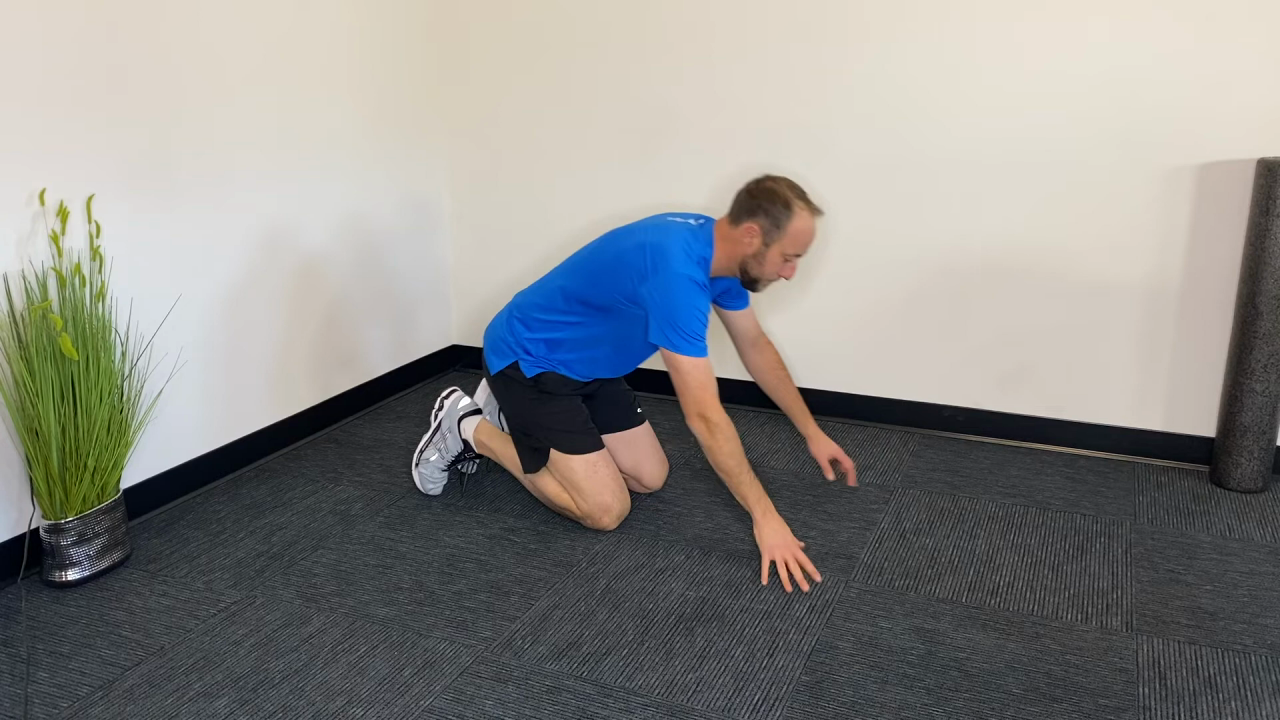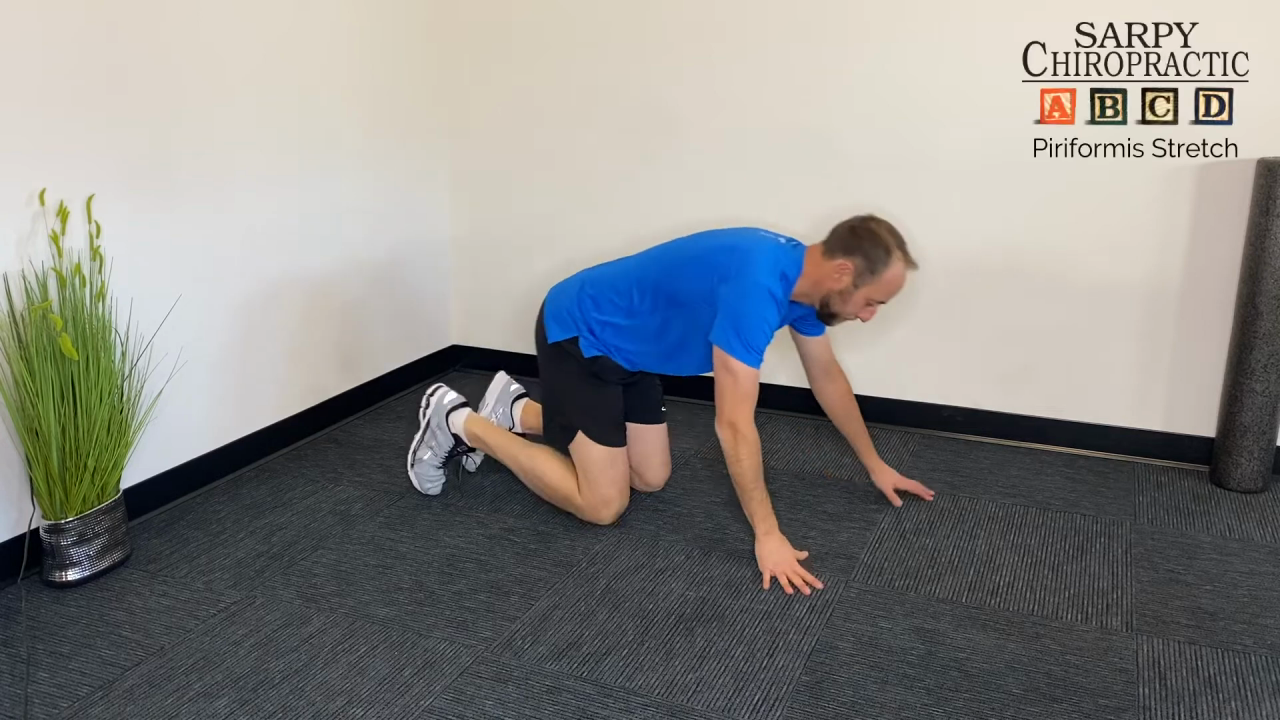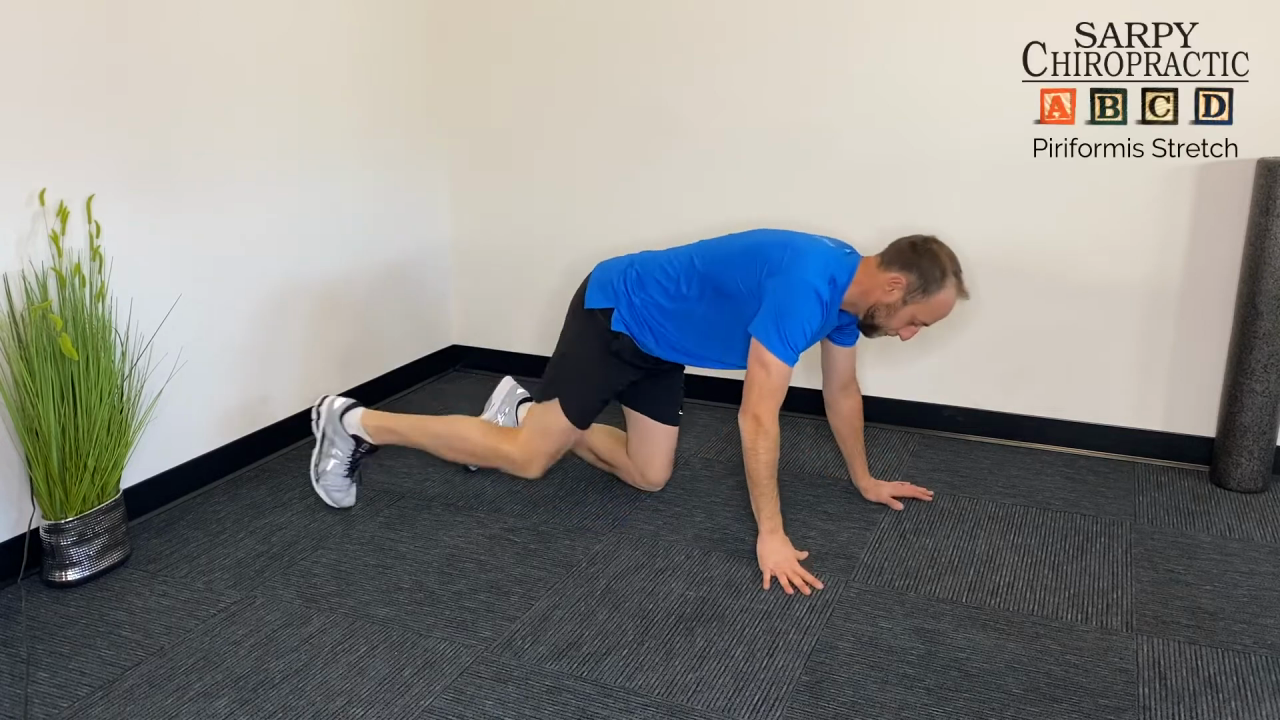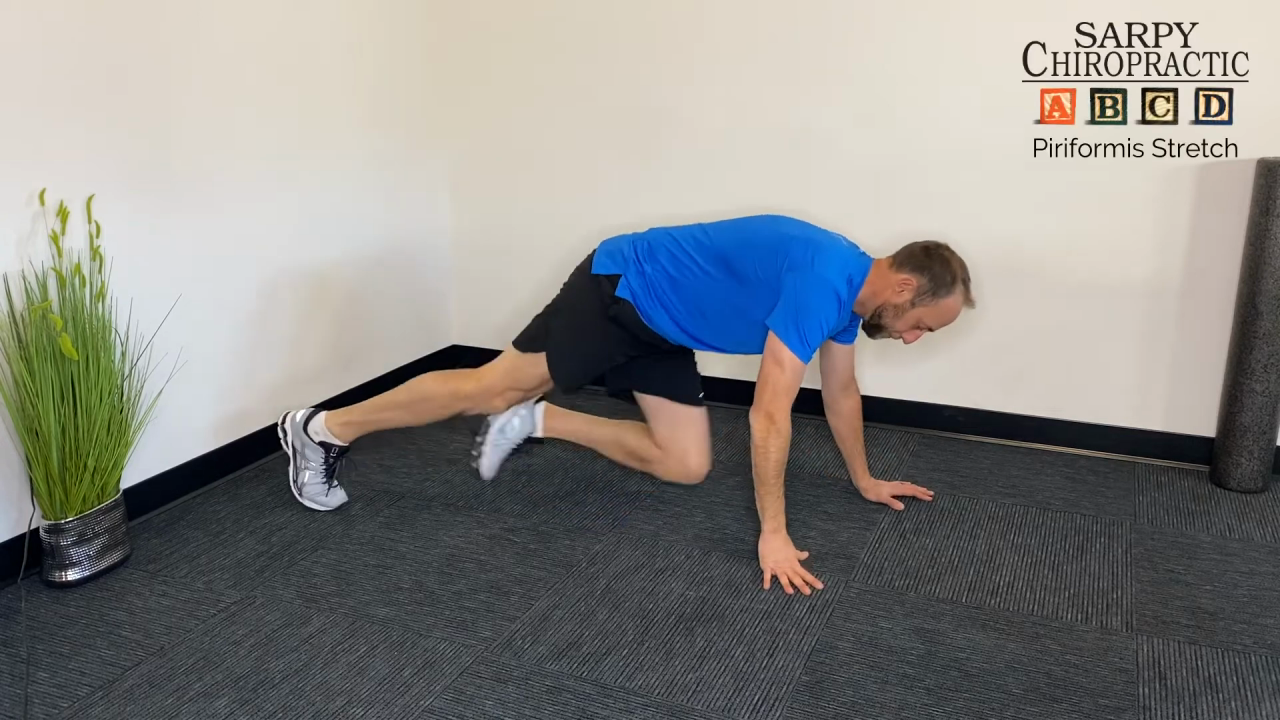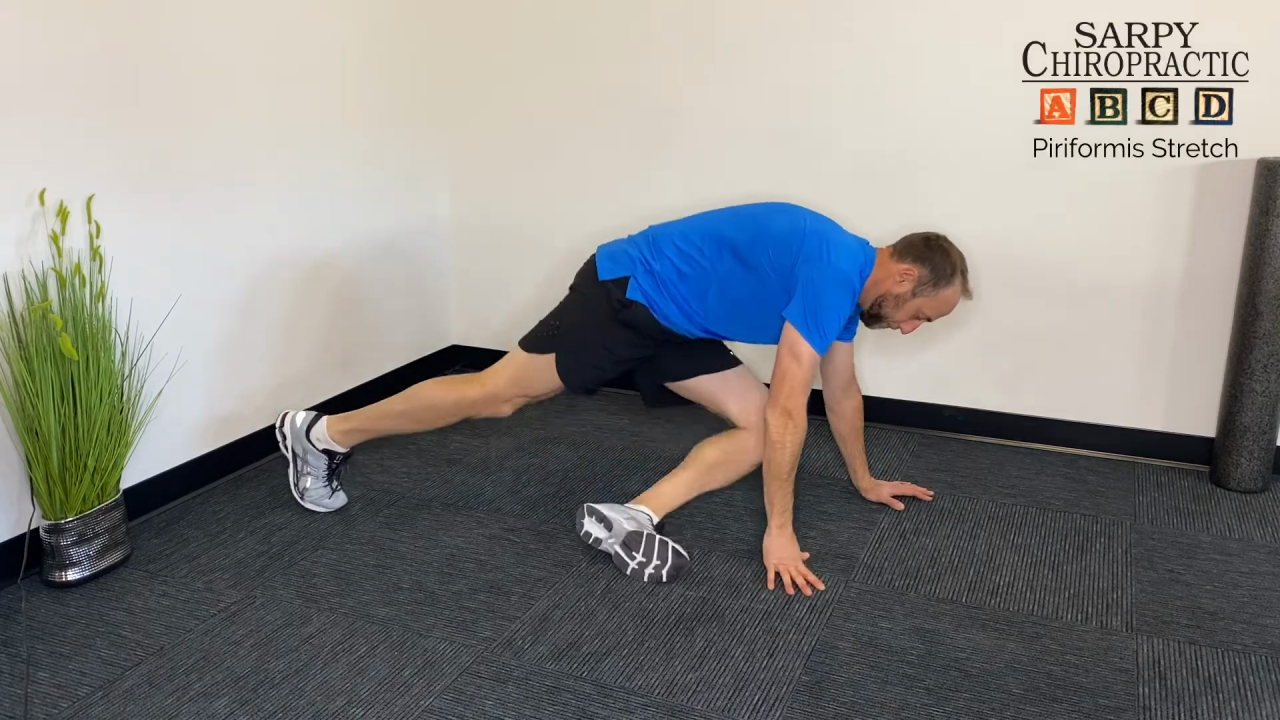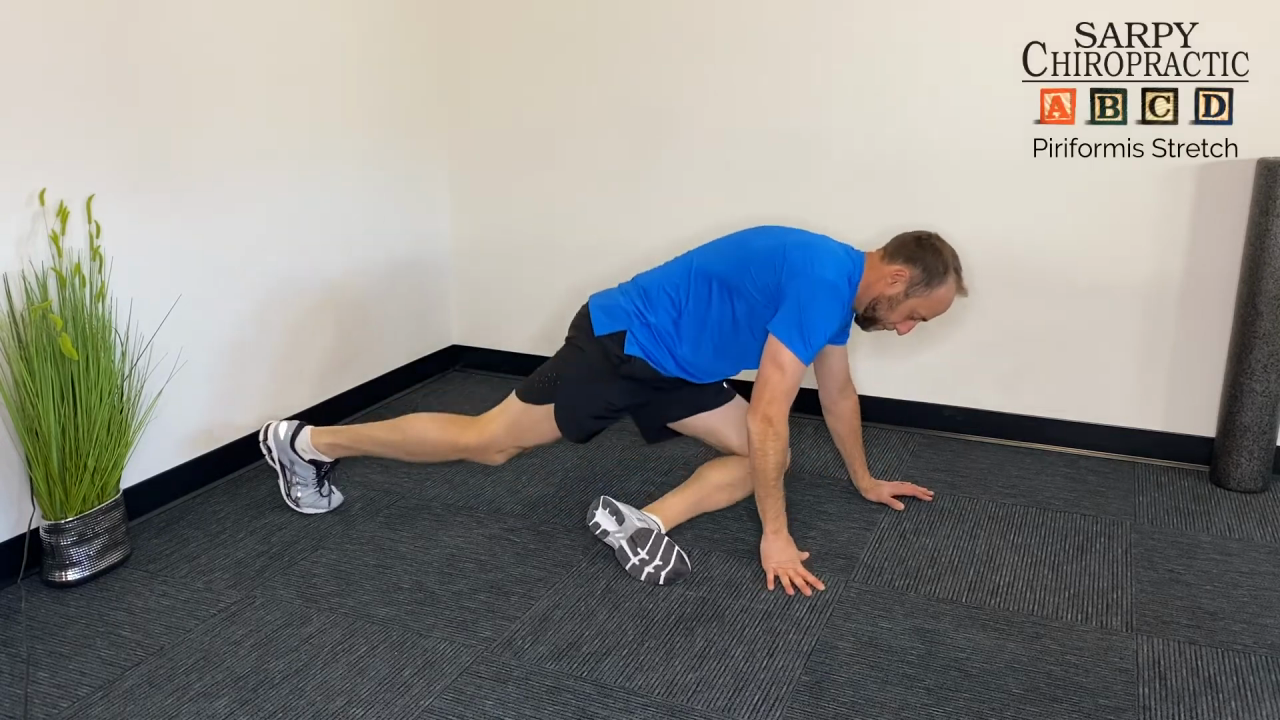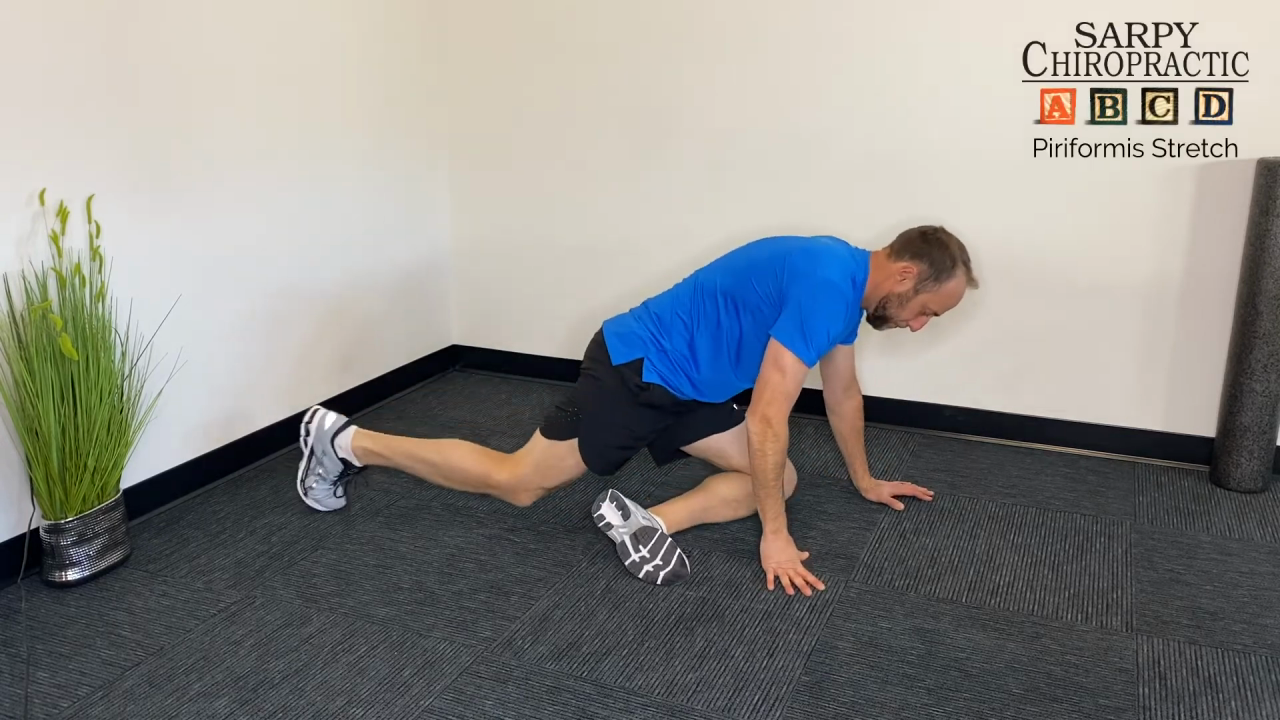
dt=0.4s
person 1, frame 1
left shoulder: (717, 248)
right shoulder: (676, 271)
left elbow: (755, 346)
right elbow: (704, 416)
left wrist: (812, 433)
right wrist: (766, 518)
left hip: (585, 361)
right hip: (528, 360)
left knee: (649, 477)
right knee: (605, 510)
left ankle: (508, 413)
right ankle: (471, 429)
person 1, frame 2
left shoulder: (807, 280)
right shoulder: (754, 284)
left elbow: (827, 377)
right elbow: (732, 426)
left wrist: (875, 467)
right wrist: (767, 535)
left hip: (627, 340)
right hip: (577, 334)
left knee: (651, 478)
right knee: (601, 505)
left ankle: (519, 410)
right ankle: (461, 422)
person 1, frame 3
left shoulder: (847, 291)
right shoulder: (807, 285)
left elbow: (842, 392)
right elbow: (757, 420)
left wrist: (864, 480)
right wrist: (771, 535)
left hip: (656, 337)
right hip: (616, 314)
left knee: (648, 475)
right knee: (526, 458)
left ankle: (525, 408)
right ankle: (354, 423)
person 1, frame 4
left shoulder: (853, 290)
right shoulder: (823, 281)
left elbow: (841, 391)
right elbow: (770, 417)
left wrist: (864, 480)
right wrist: (774, 534)
left hip: (658, 321)
right hip: (619, 289)
left knee: (687, 463)
right knee: (492, 389)
left ankle: (531, 420)
right ankle: (322, 430)
person 1, frame 5
left shoulder: (850, 279)
right shoulder: (836, 272)
left elbow: (840, 389)
right elbow: (791, 411)
left wrist: (864, 480)
right wrist: (779, 531)
left hip: (671, 318)
right hip: (628, 291)
left knee: (757, 427)
right knee: (495, 394)
left ankle: (634, 518)
right ankle: (322, 435)
person 1, frame 6
left shoulder: (840, 284)
right shoulder: (824, 282)
left elbow: (838, 392)
right elbow: (767, 417)
left wrist: (865, 480)
right wrist: (775, 535)
left hip: (668, 362)
right hip: (621, 340)
left knee: (769, 461)
right knee: (488, 441)
left ankle: (642, 523)
right ankle: (306, 443)
person 1, frame 7
left shoulder: (849, 282)
right shoulder: (827, 286)
left elbow: (843, 391)
right elbow: (766, 418)
left wrist: (866, 480)
right wrist: (775, 535)
left hip: (682, 384)
right hip: (635, 367)
left knee: (779, 479)
right knee: (518, 482)
left ankle: (647, 522)
right ankle: (345, 442)
